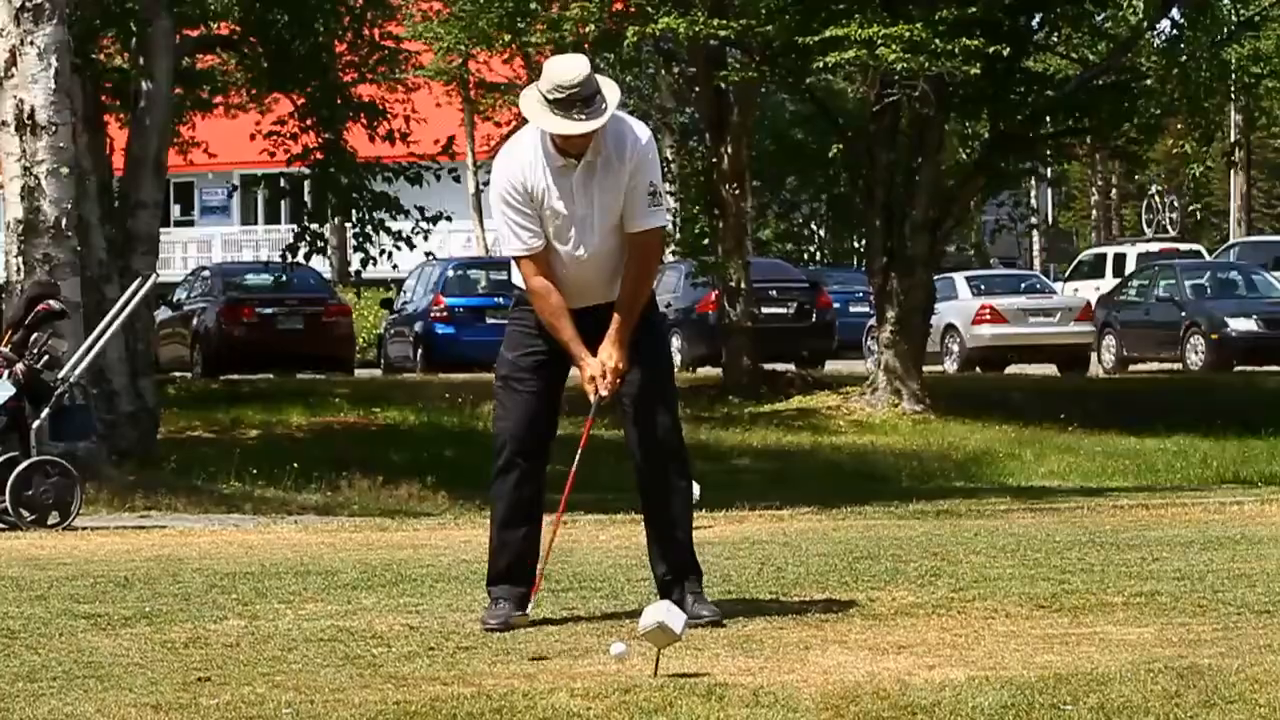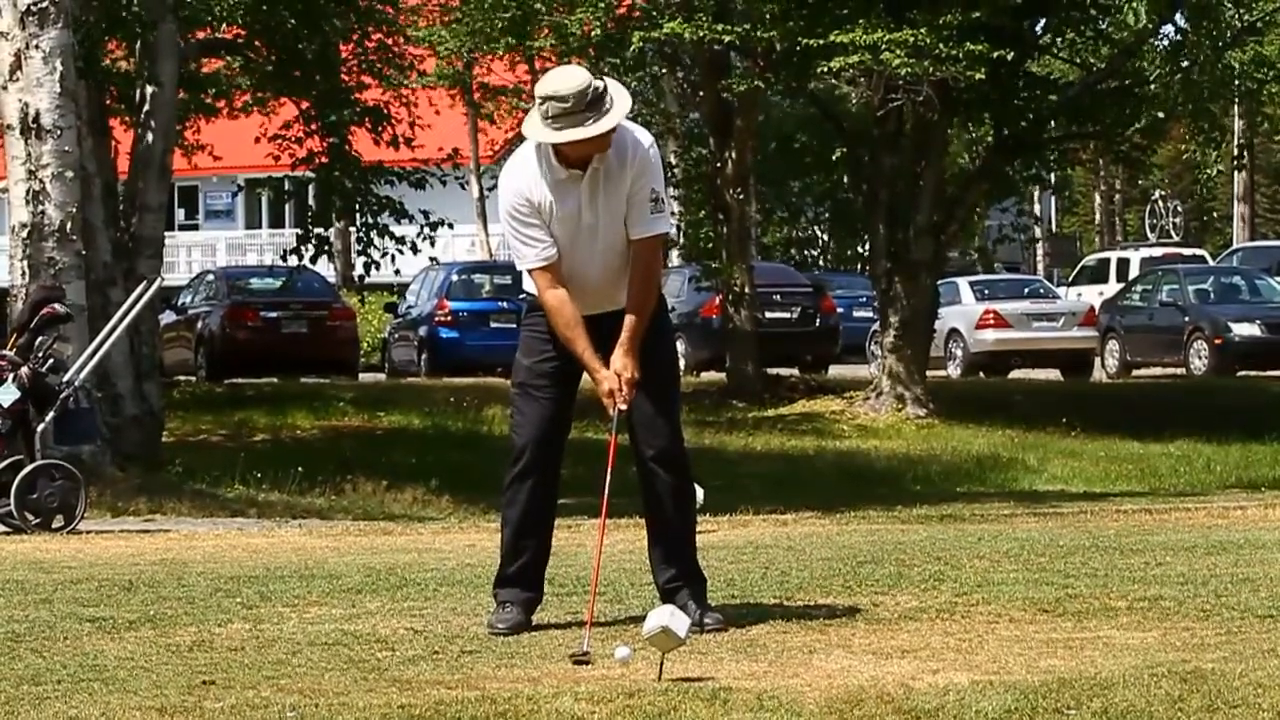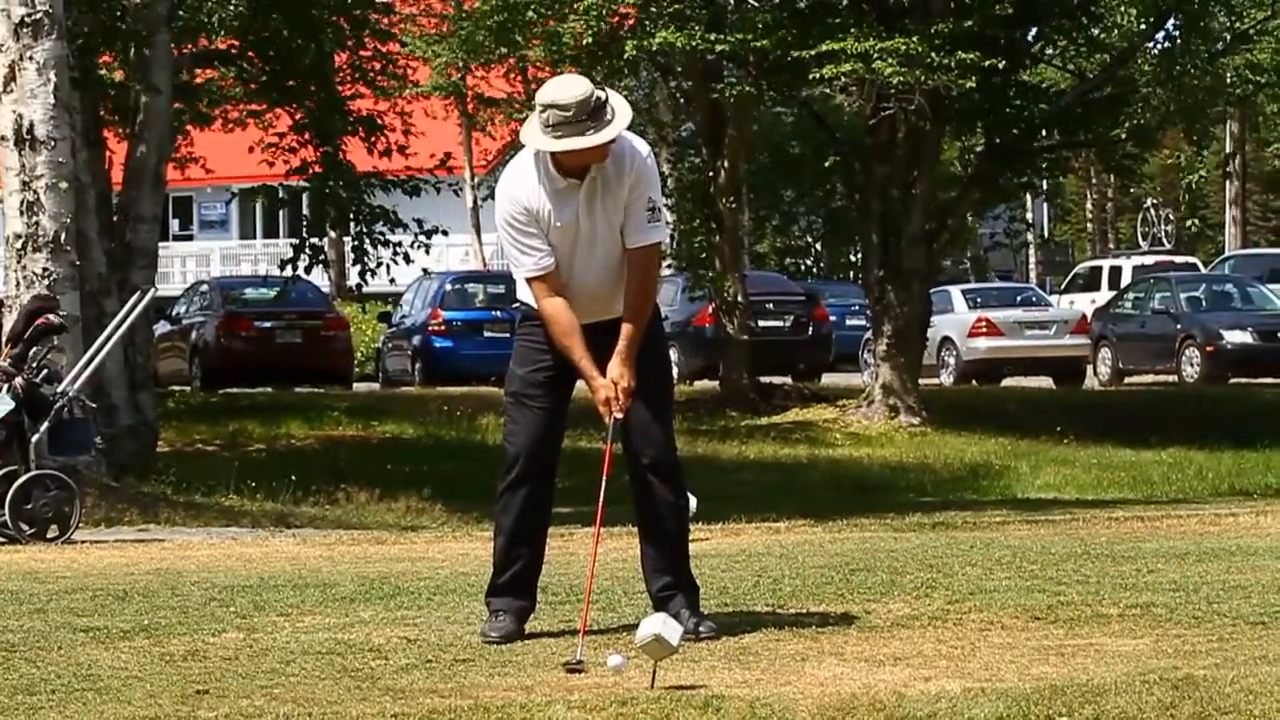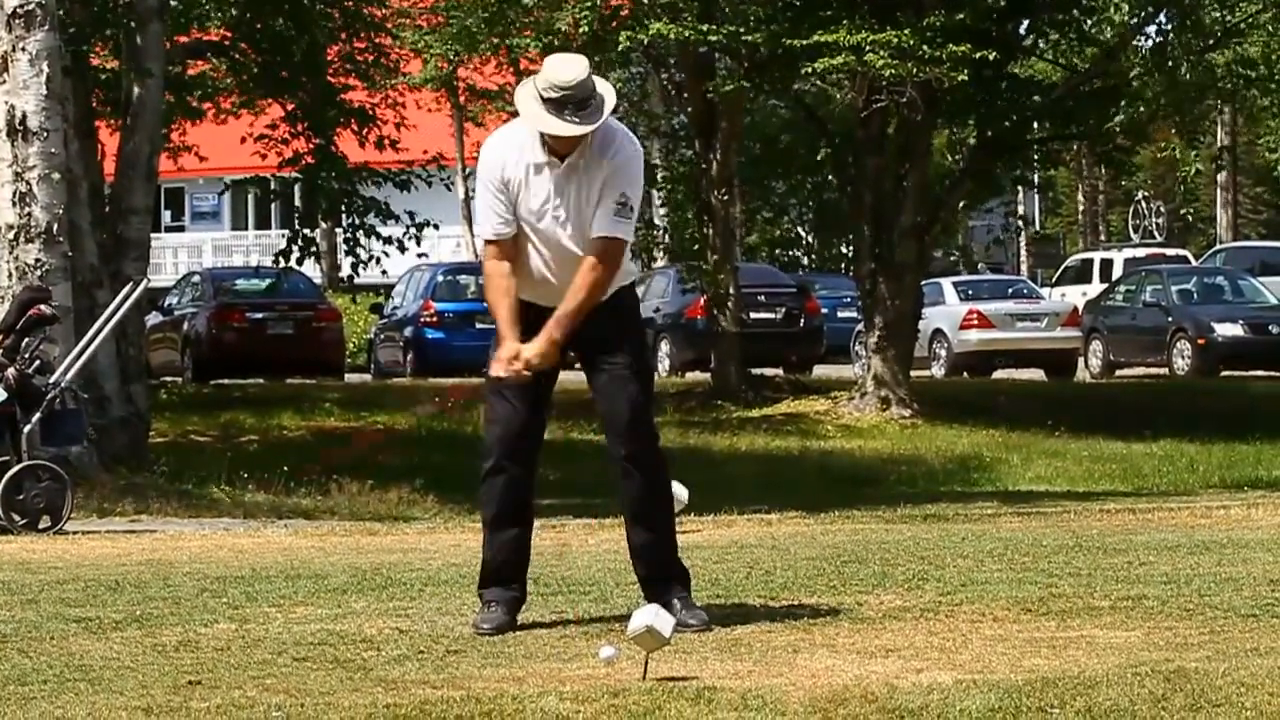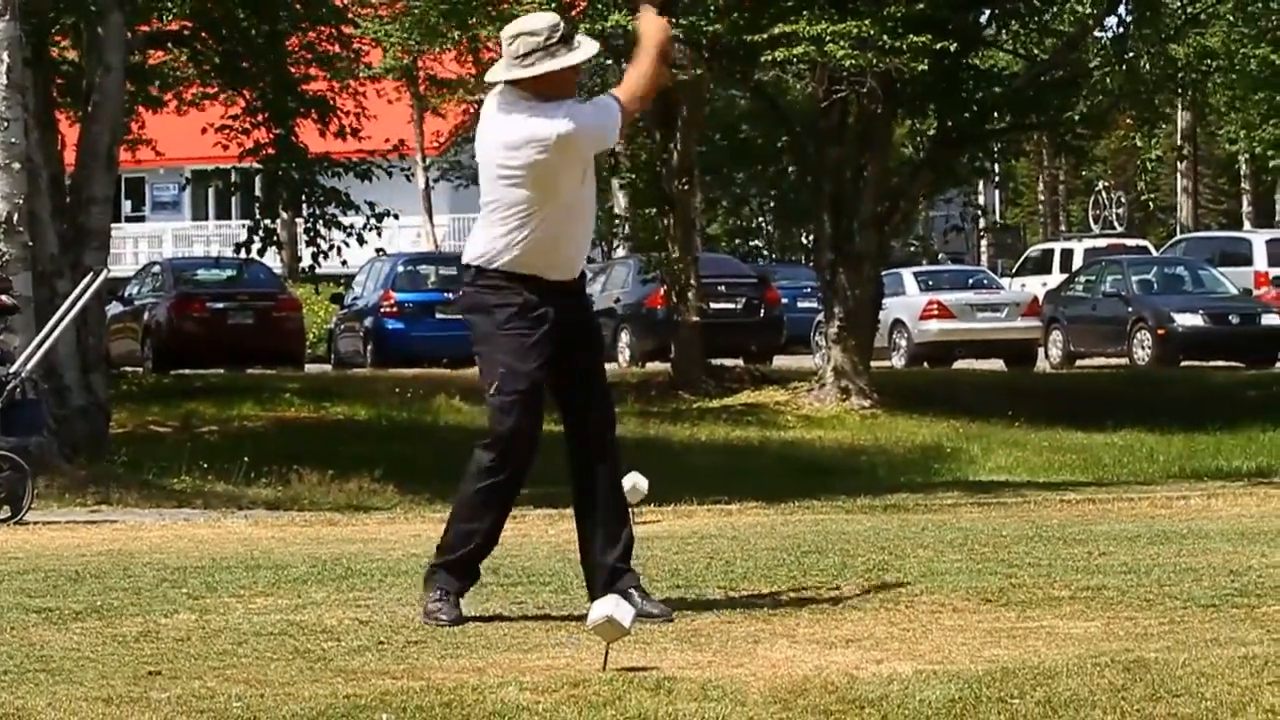
dt=1s
person 1, frame 1
left shoulder: (634, 141)
right shoulder: (513, 164)
left elbow: (646, 247)
right elbow: (535, 275)
left wrist: (617, 340)
right wrist: (580, 357)
left hip: (625, 303)
right hip: (542, 310)
left knee: (659, 443)
right knee: (517, 445)
left ankle: (682, 585)
right ankle: (508, 591)
person 1, frame 2
left shoulder: (636, 147)
right shoulder: (519, 179)
left elbow: (648, 254)
right elbow: (549, 286)
left wrist: (627, 348)
right wrist: (595, 369)
left hip: (634, 310)
right hip: (553, 316)
left knee: (662, 449)
right knee: (531, 450)
left ankle: (684, 592)
right ankle: (515, 595)
person 1, frame 3
left shoulder: (633, 158)
right shoulder: (517, 188)
left elbow: (644, 263)
right elbow: (548, 293)
left wrist: (624, 356)
right wrist: (592, 377)
left hip: (630, 319)
right hip: (547, 324)
left knee: (656, 458)
right knee: (525, 458)
left ankle: (677, 599)
right ankle: (508, 603)
person 1, frame 4
left shoulder: (620, 150)
right shoulder: (500, 152)
left elbow: (603, 259)
right elbow: (499, 255)
left wrist: (549, 341)
right wrist: (509, 338)
left hip: (605, 307)
right hip: (527, 308)
left knee: (637, 449)
right knee: (505, 450)
left ankle: (668, 588)
right ankle: (500, 594)
person 1, frame 5
left shoulder: (509, 105)
right shoulder: (549, 128)
left elbow: (606, 112)
right elbow: (631, 98)
right wrist: (654, 36)
left hip: (564, 286)
right hip: (509, 296)
left knee: (595, 432)
right knee: (510, 438)
left ankle: (613, 577)
right ankle: (447, 582)
